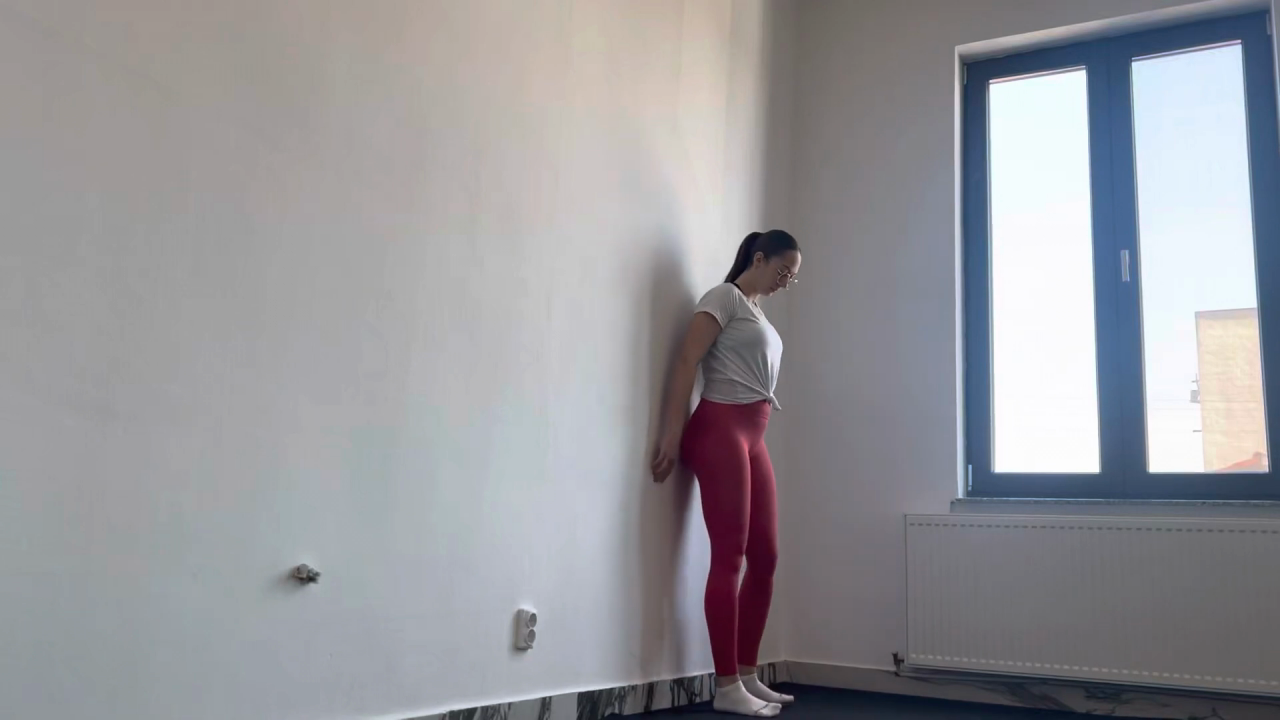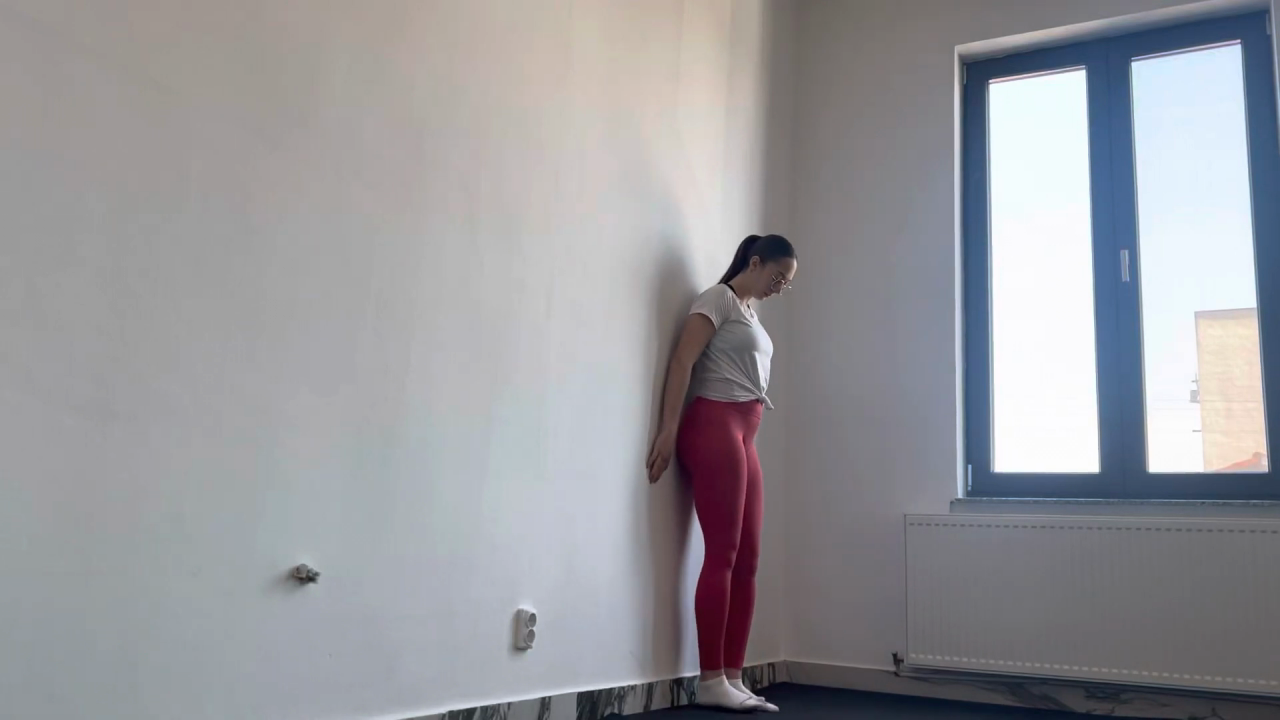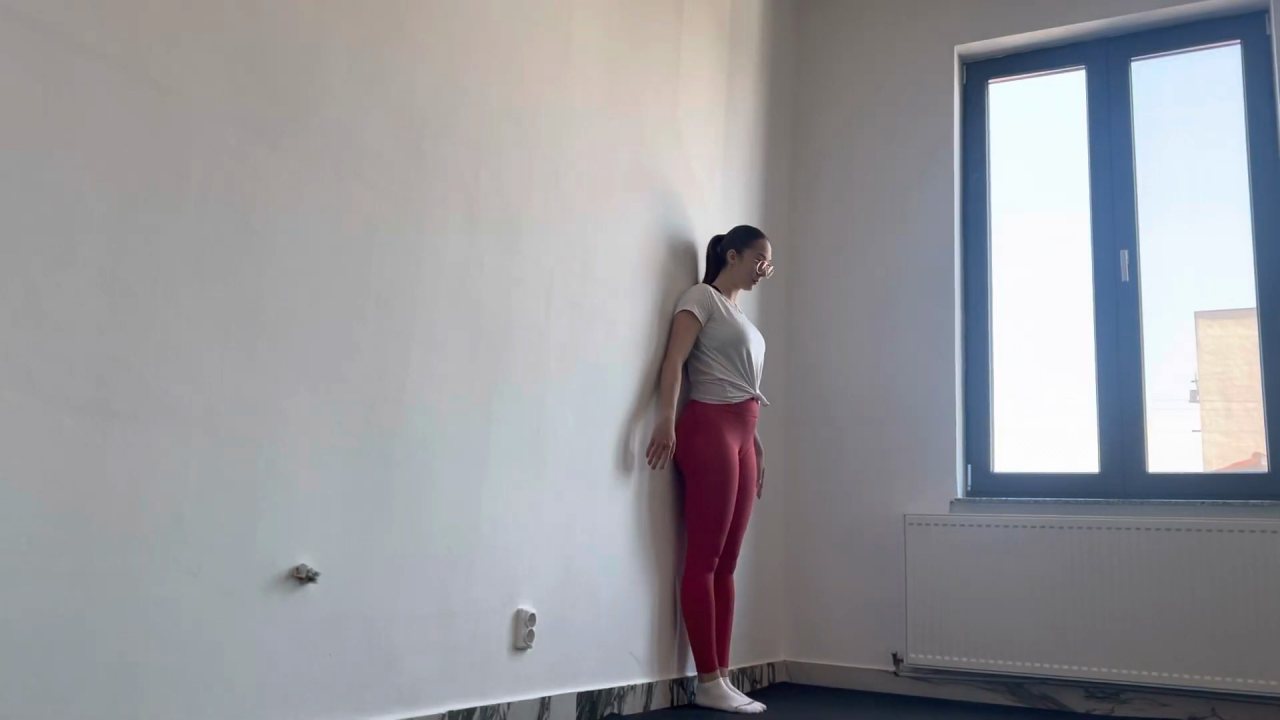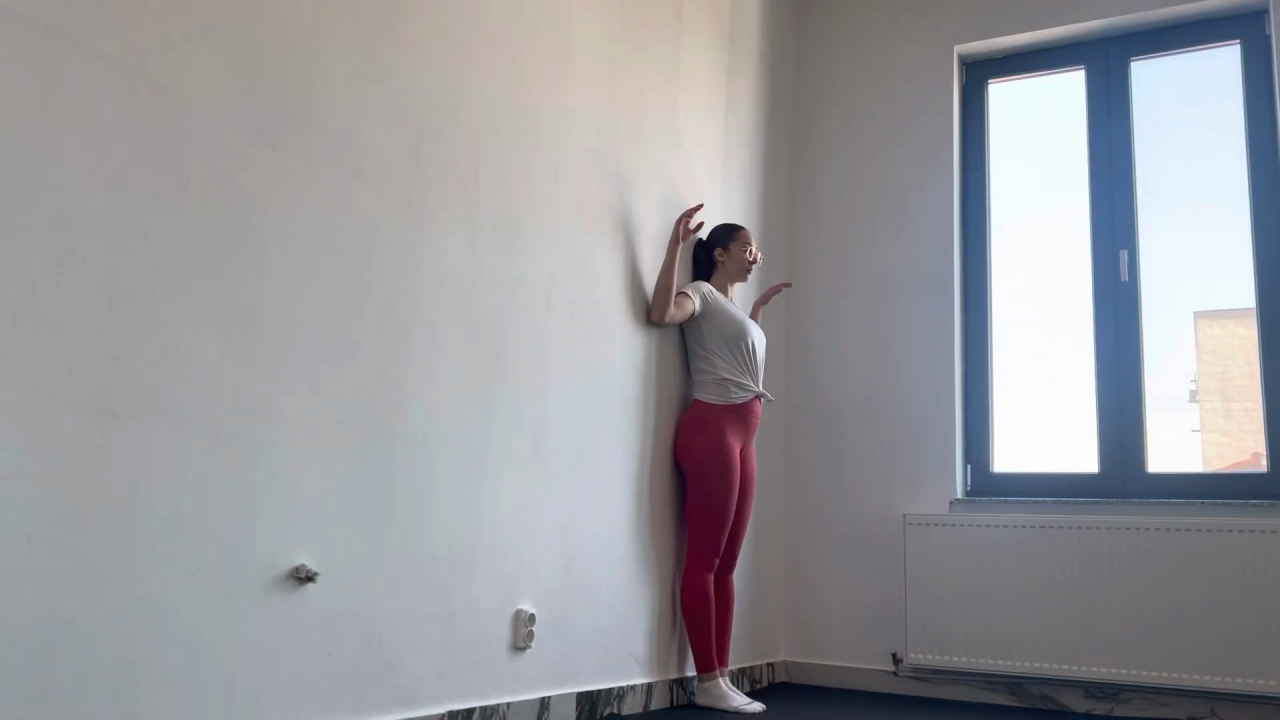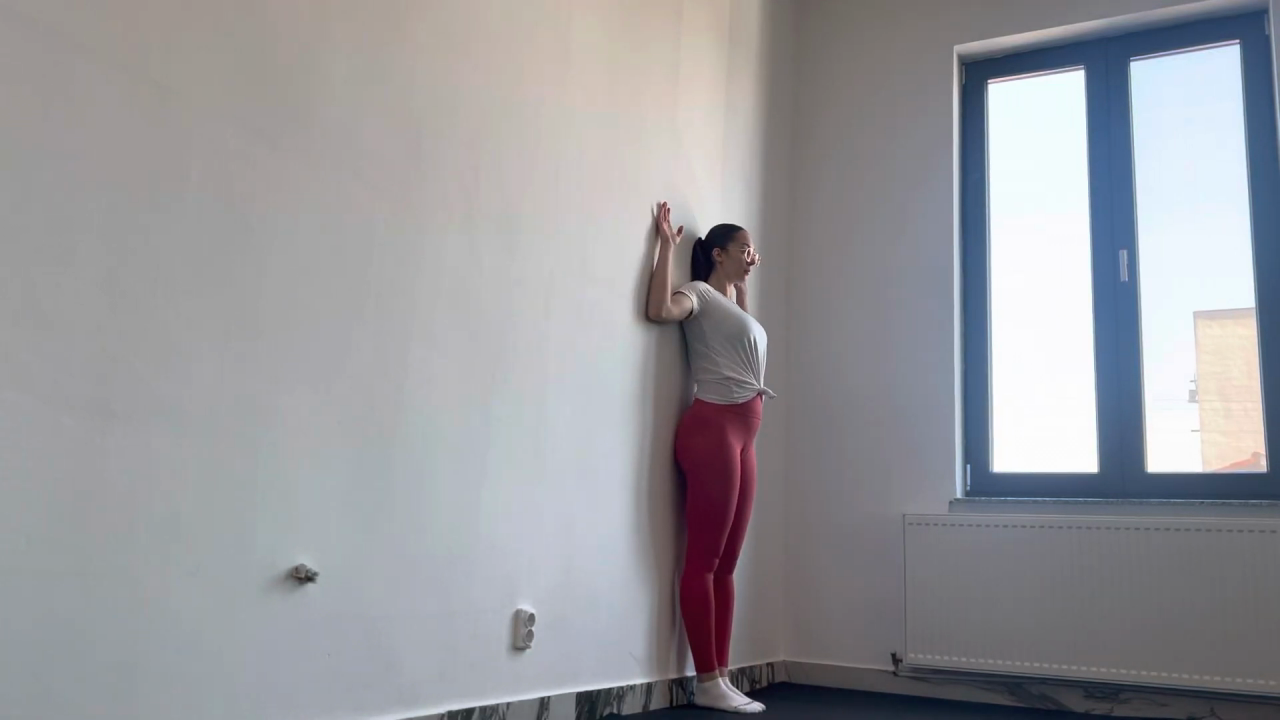
dt=0.7s
person 1, frame 1
left shoulder: (757, 311)
right shoulder: (724, 297)
right elbow: (687, 362)
right wrist: (672, 432)
left hip: (753, 434)
right hip: (720, 429)
left knee: (764, 557)
right knee: (729, 556)
left ankle: (748, 676)
person 1, frame 2
left shoulder: (749, 313)
right shoulder: (718, 299)
right elbow: (682, 362)
left wrist: (741, 439)
right wrist: (668, 430)
left hip: (743, 433)
right hip: (714, 426)
left knee: (746, 558)
right knee: (722, 553)
left ankle: (732, 678)
right ankle: (711, 680)
person 1, frame 3
left shoulder: (737, 311)
right shoulder: (702, 297)
right elbow: (674, 360)
left wrist: (755, 445)
right wrist: (666, 420)
left hip: (741, 434)
right hip: (709, 428)
left knee: (726, 561)
right knee: (703, 558)
left ankle: (722, 678)
right ankle: (708, 681)
person 1, frame 4
left shoulder: (730, 306)
right shoulder: (700, 294)
right elbow: (661, 313)
left wrist: (761, 306)
right wrist: (675, 245)
left hip: (741, 435)
right hip: (711, 429)
left knee: (726, 562)
right knee: (704, 559)
left ankle: (721, 679)
right ankle: (708, 682)
person 1, frame 5
left shoulder: (728, 303)
right shoulder: (698, 294)
right elbow: (659, 310)
left wrist: (742, 288)
right wrist: (666, 247)
left hip: (740, 435)
right hip: (712, 429)
left knee: (726, 563)
right knee: (704, 561)
left ankle: (721, 678)
right ankle: (707, 683)
